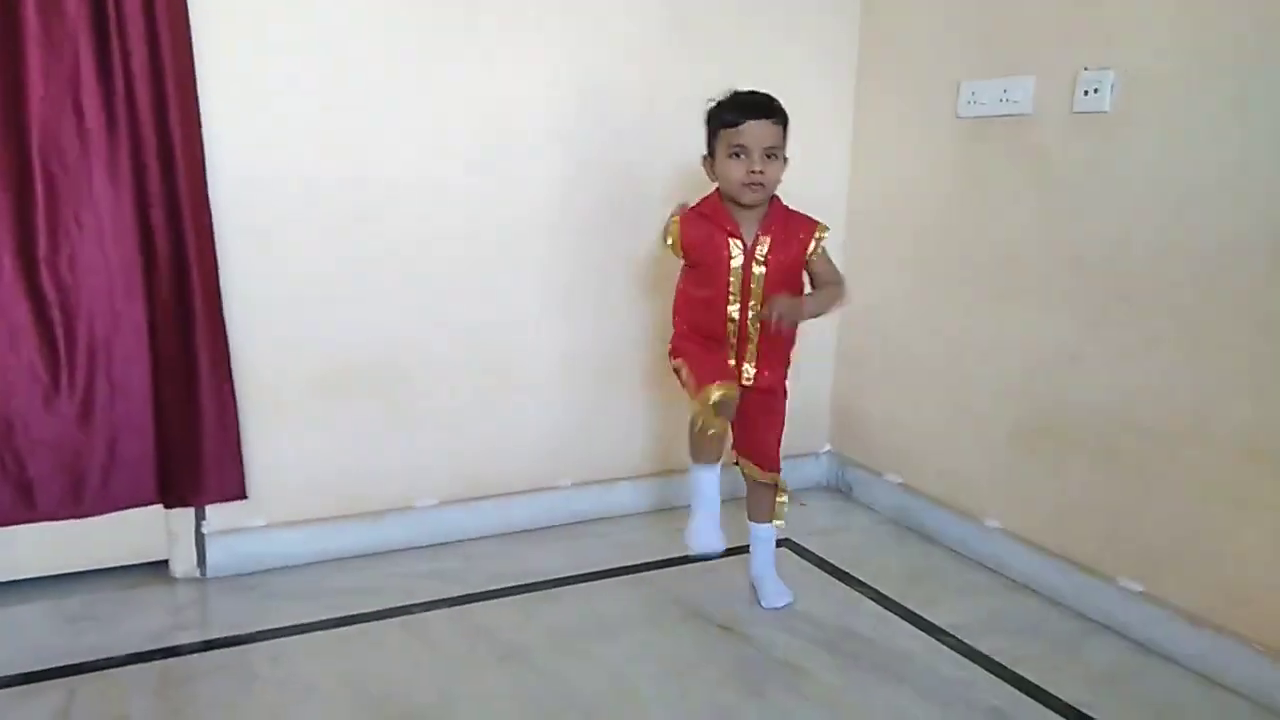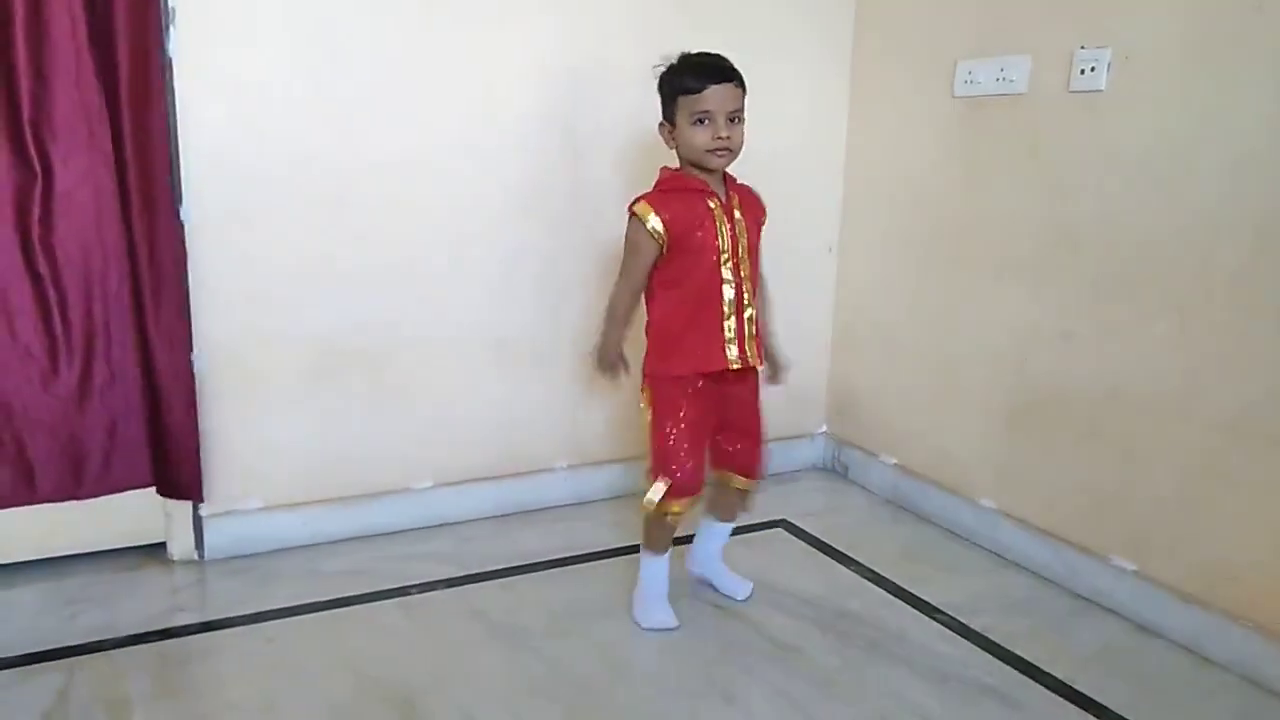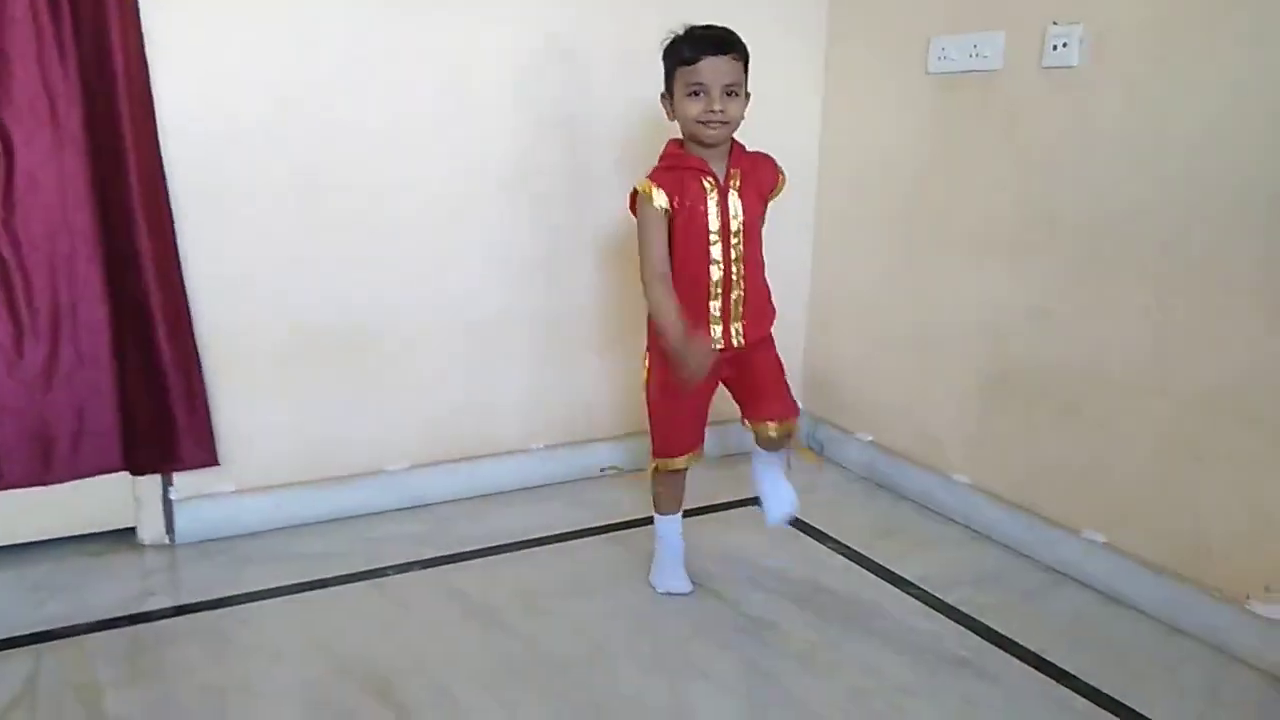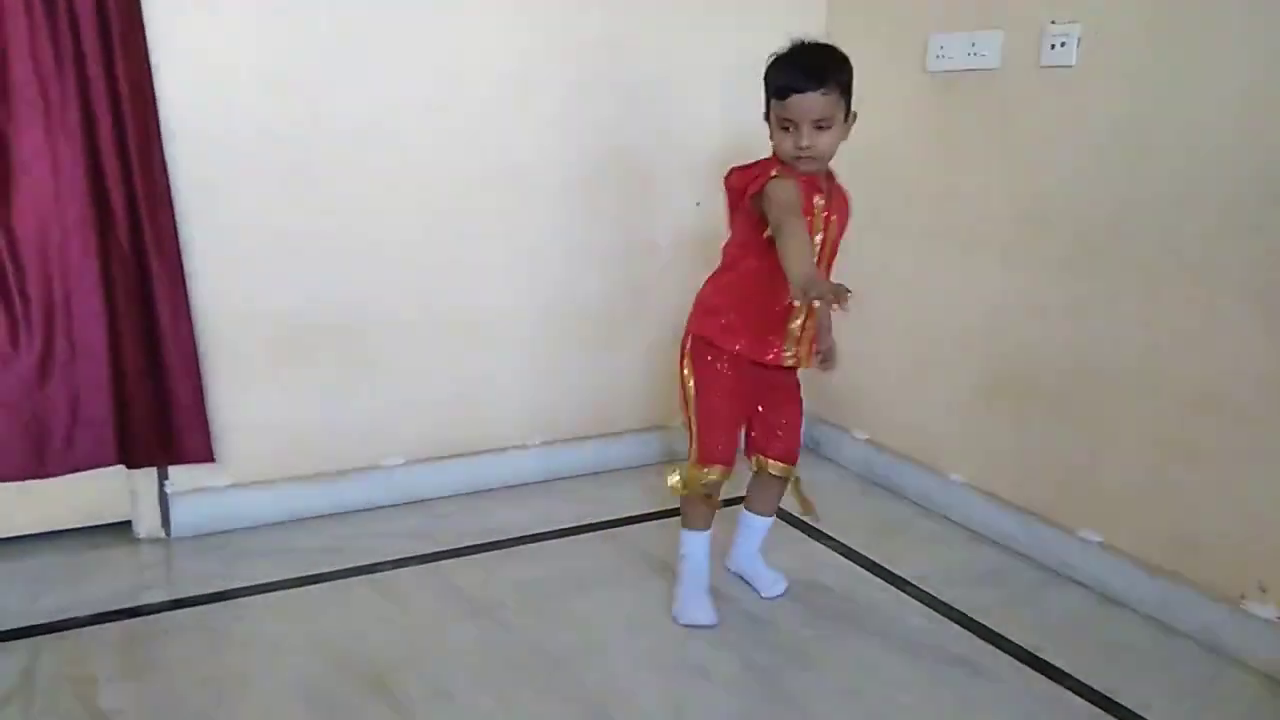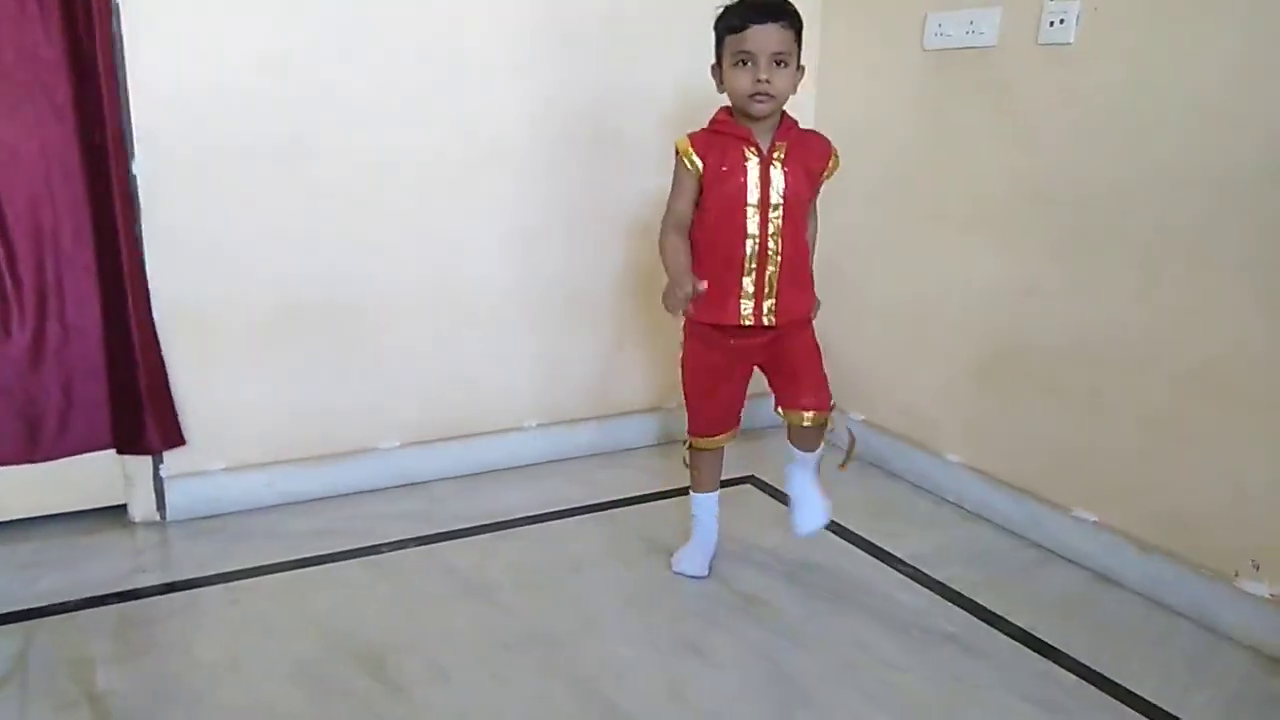
dt=1s
person 1, frame 1
left shoulder: (801, 232)
right shoulder: (692, 226)
left elbow: (834, 287)
left wrist: (801, 305)
left hip: (765, 367)
right hip: (702, 351)
left knee: (764, 466)
right knee: (720, 402)
left ankle: (763, 566)
right ankle: (705, 503)
person 1, frame 2
left shoulder: (749, 204)
right shoulder: (656, 211)
right elbow: (629, 285)
left wrist: (767, 345)
right wrist: (609, 343)
left hip: (737, 368)
right hip: (677, 370)
left knee: (742, 470)
right knee: (677, 479)
left ankle: (708, 557)
right ankle: (650, 581)
person 1, frame 3
left shoulder: (762, 174)
right shoulder: (659, 186)
right elbow: (655, 274)
right wrist: (681, 342)
left hip: (750, 333)
right hip: (682, 344)
left knee: (778, 421)
right knee: (673, 452)
left ankle: (768, 467)
right ankle: (668, 551)
person 1, frame 4
left shoulder: (836, 198)
right shoulder: (774, 183)
right elbow: (788, 230)
left wrist: (822, 330)
right wrist: (809, 282)
left hip: (779, 355)
right hip: (721, 343)
left knee: (780, 459)
right knee: (711, 462)
left ankle: (745, 554)
right ankle: (692, 574)
person 1, frame 5
left shoulder: (813, 152)
right shoulder: (700, 150)
right elbow: (675, 226)
right wrist: (679, 279)
left hip: (787, 317)
right hip: (715, 319)
left knee: (811, 410)
right knee: (708, 430)
left ankle: (801, 477)
right ankle: (704, 533)
